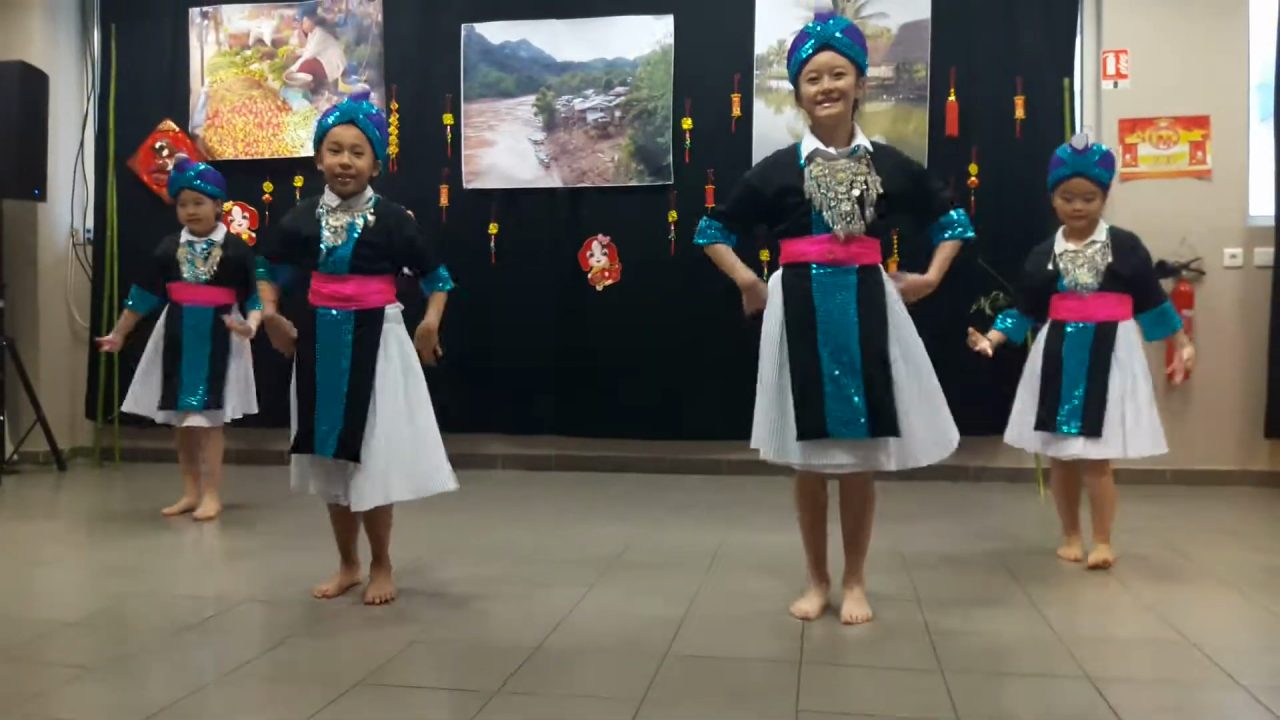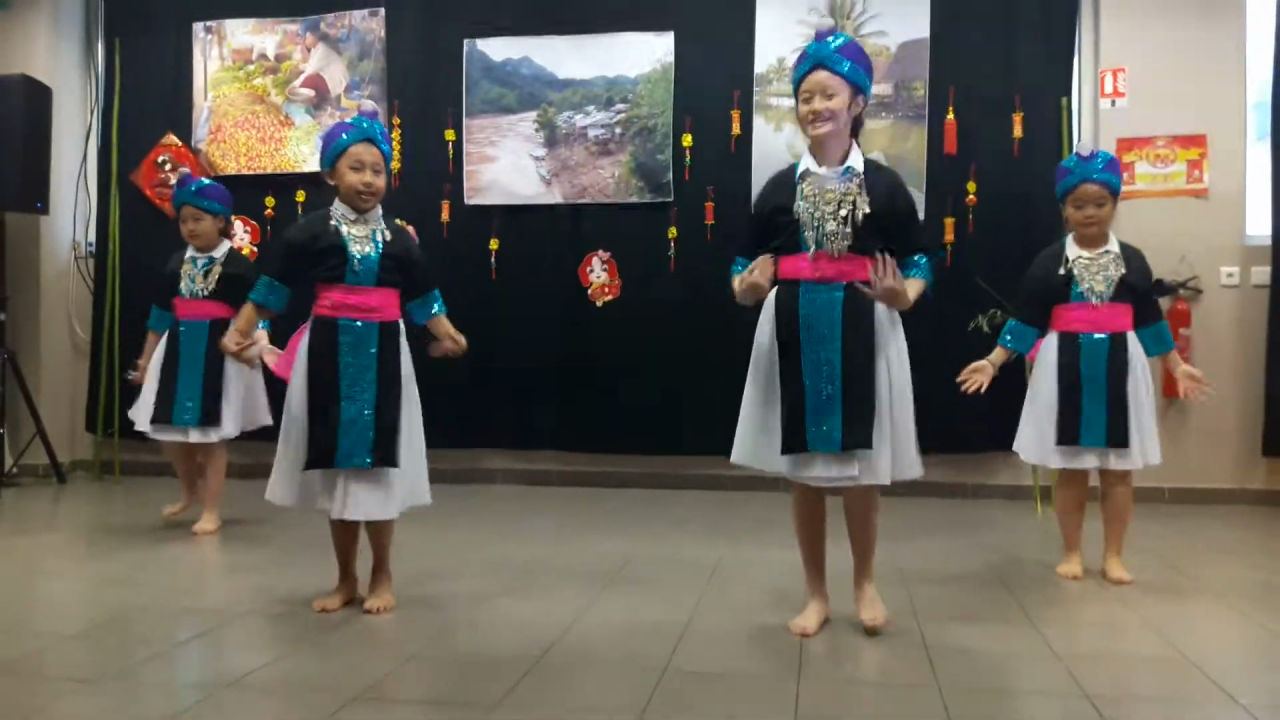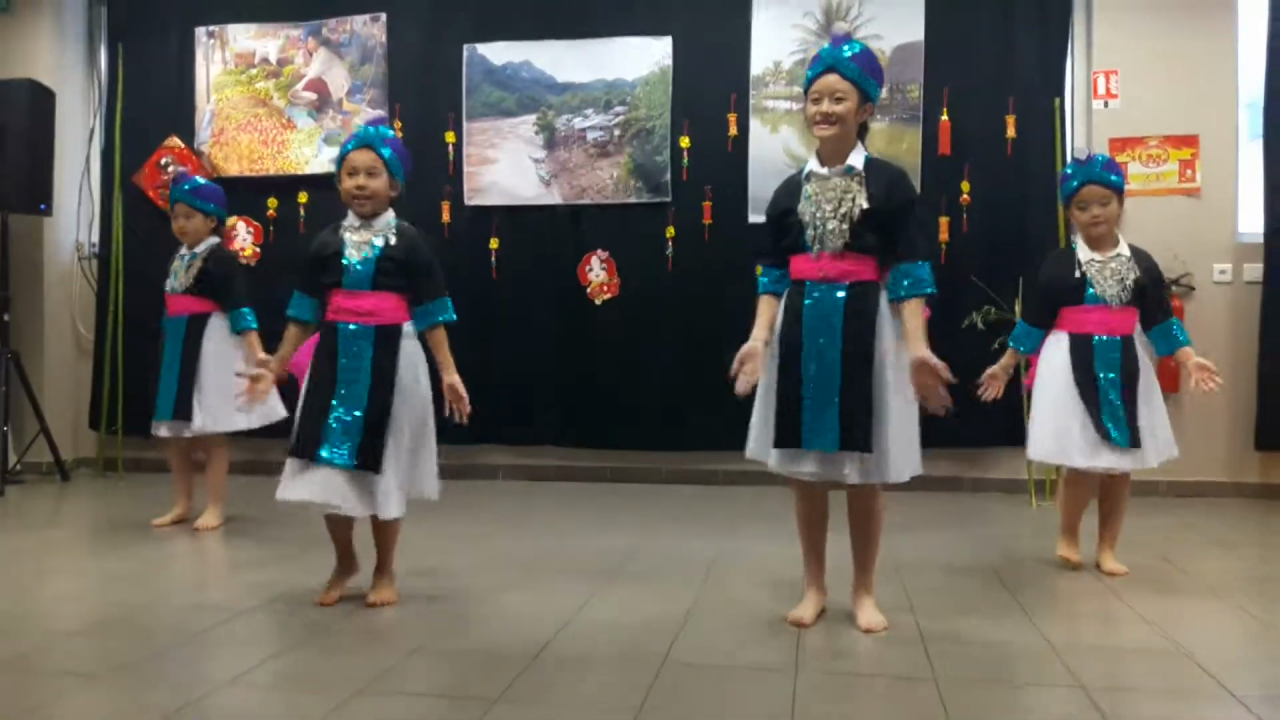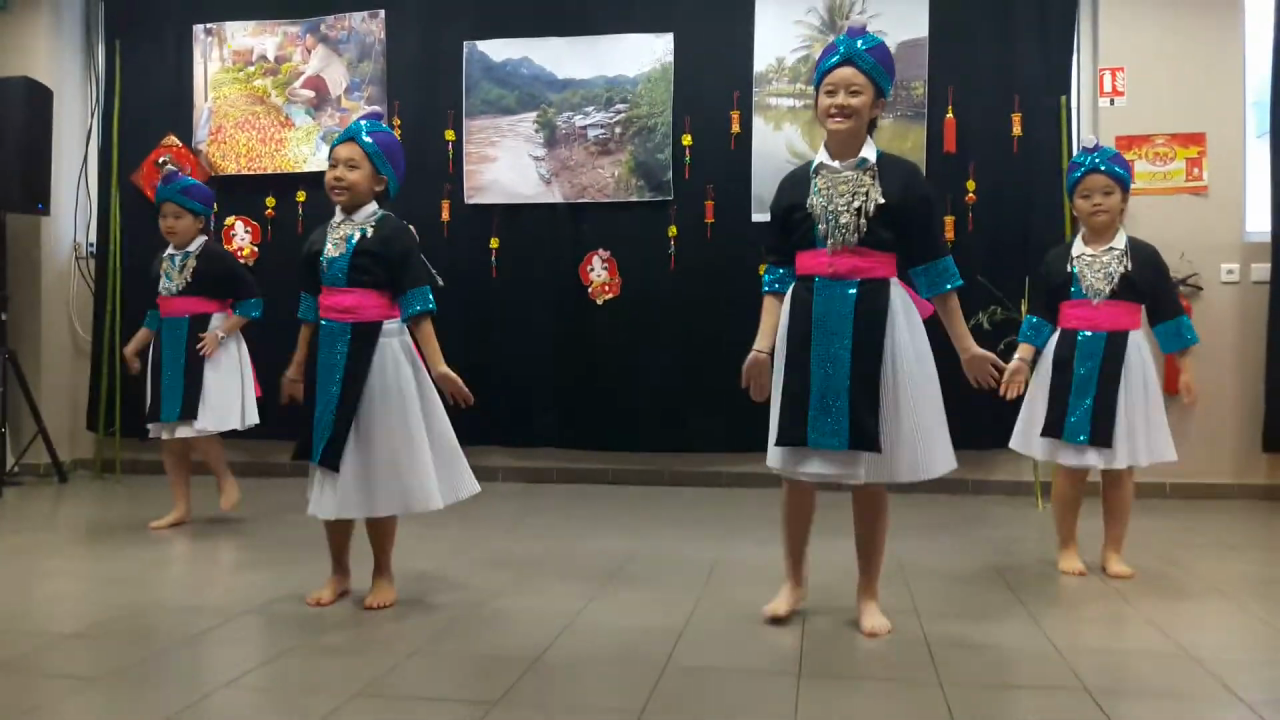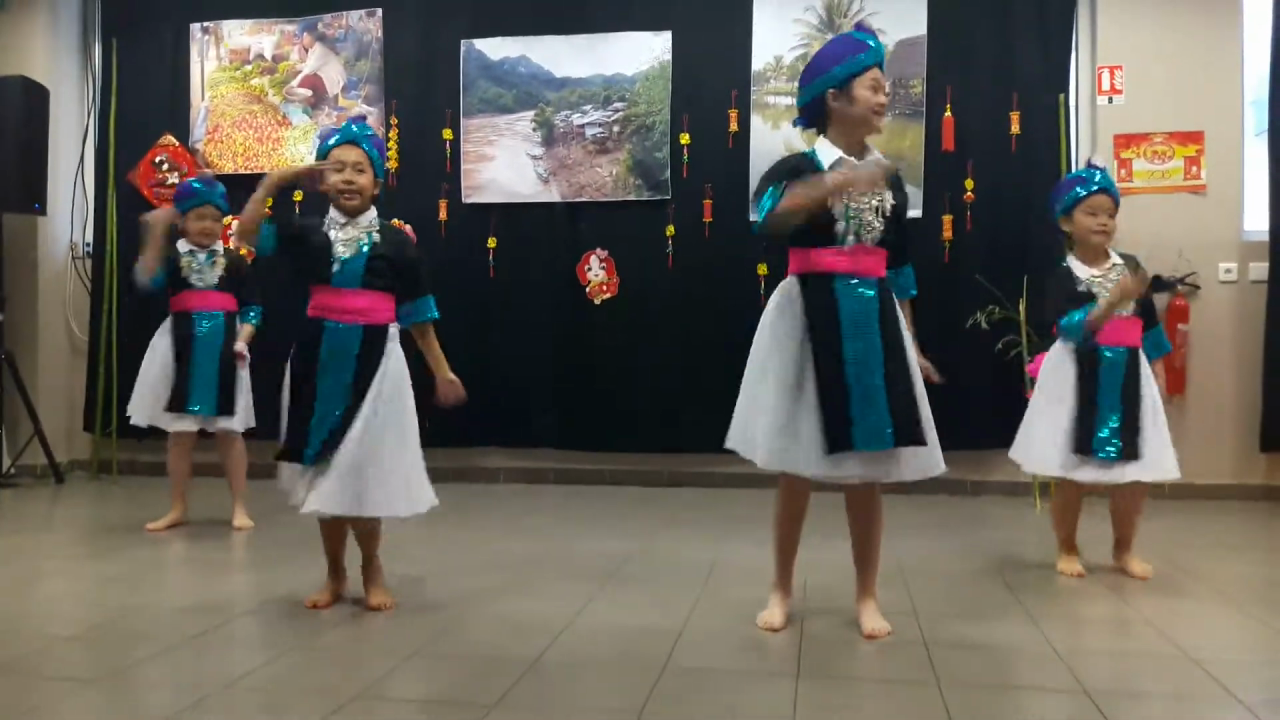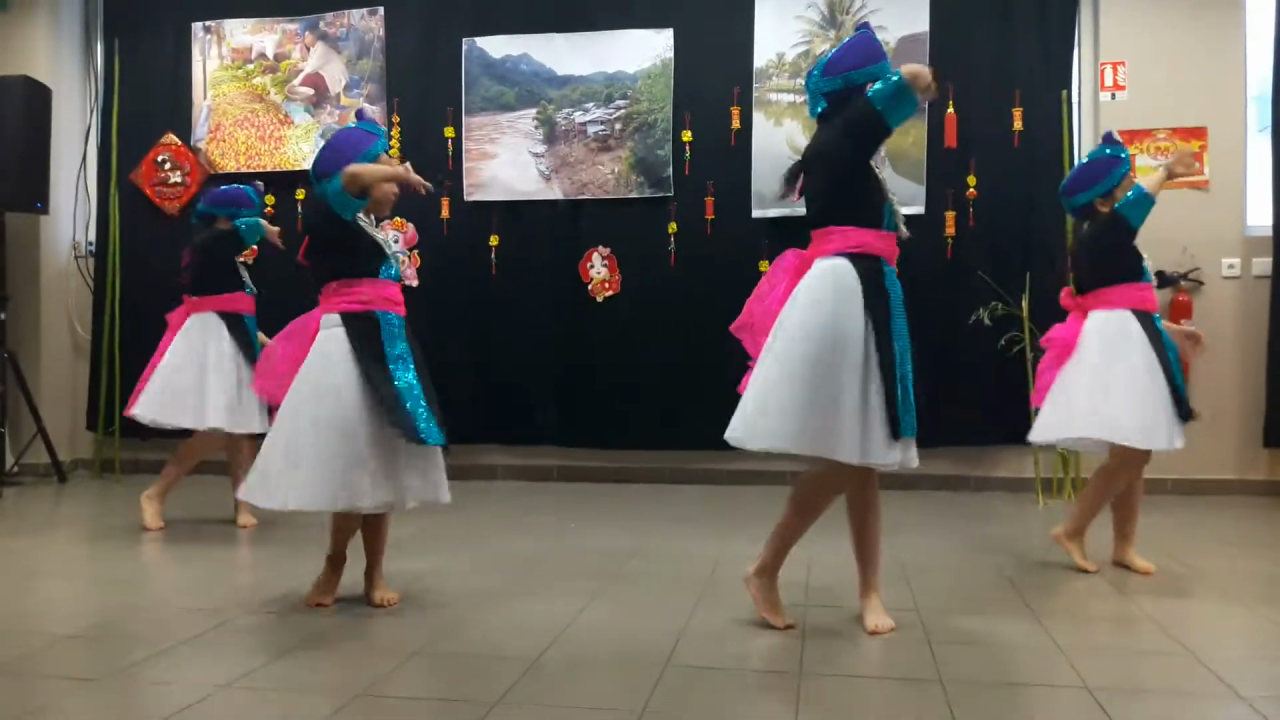
dt=0.3s
person 1, frame 1
left shoulder: (891, 164)
right shoulder: (778, 169)
left elbow: (951, 219)
right elbow: (713, 228)
left wrist: (931, 276)
right wrist: (745, 281)
left hip: (869, 310)
right hip: (800, 310)
left knee: (865, 454)
right knee: (810, 455)
left ankle: (854, 581)
right ankle: (817, 580)
person 1, frame 2
left shoulder: (884, 185)
right shoulder: (779, 188)
left elbow: (915, 261)
right elbow: (748, 264)
left wrist: (905, 294)
right wrist: (745, 287)
left hip: (860, 326)
right hip: (793, 327)
left knee: (859, 466)
right knee: (803, 470)
left ankle: (865, 581)
right ankle: (816, 595)
person 1, frame 3
left shoulder: (890, 183)
right shoulder: (790, 189)
left elbow: (908, 272)
right elbow: (773, 276)
left wrist: (917, 349)
right wrist: (757, 342)
left hip: (866, 325)
right hip: (801, 327)
left knee: (862, 469)
right knee: (802, 463)
left ankle: (864, 592)
right ankle: (816, 584)
person 1, frame 4
left shoulder: (902, 178)
right shoulder: (795, 184)
left elbow: (931, 266)
right elbow: (778, 272)
left wrist: (966, 345)
right wrist: (763, 344)
left hip: (878, 322)
right hip: (809, 323)
left knee: (870, 468)
right knee: (798, 465)
left ankle: (868, 596)
right ankle: (793, 579)
person 1, frame 5
left shoulder: (889, 178)
right shoulder: (795, 169)
right elbow: (772, 214)
left wrist: (914, 349)
right wrist: (833, 183)
left hip: (874, 319)
right hip: (810, 318)
left knee: (867, 467)
right knee: (799, 466)
left ankle: (867, 596)
right ankle: (781, 589)
person 1, frame 6
left shoulder: (850, 160)
right shoulder: (841, 140)
right elbow: (894, 89)
right wrist: (911, 76)
left hip: (864, 302)
right hip: (840, 299)
left knee: (864, 460)
right knee: (840, 458)
left ankle: (869, 592)
right ankle: (764, 571)
person 2, frame 1
left shoulder: (392, 219)
right shoulder: (301, 219)
left elbow: (434, 275)
right elbow: (269, 270)
left wrist: (431, 324)
right wrist: (270, 316)
left hip: (376, 340)
right hip: (320, 341)
left knee: (376, 456)
right knee: (331, 456)
left ankle: (381, 563)
right ankle: (348, 564)
person 2, frame 2
left shoulder: (399, 239)
right shoulder: (310, 231)
left elbow: (424, 302)
right elbow: (271, 288)
left wrist: (448, 334)
right wrist: (238, 333)
left hip: (383, 357)
right hip: (327, 353)
left knee: (377, 469)
right knee: (333, 467)
left ankle: (381, 576)
right ankle: (346, 579)
person 2, frame 3
left shoulder: (410, 243)
right shoulder: (326, 242)
left elbow: (432, 315)
right elbow: (306, 312)
left wrist: (449, 375)
right wrist: (276, 366)
left hip: (391, 360)
right hip: (337, 360)
left knee: (383, 469)
right knee: (326, 469)
left ankle: (384, 573)
right ankle: (345, 562)
person 2, frame 4
left shoulder: (392, 233)
right shoulder: (319, 240)
left elbow: (415, 305)
right elbow: (311, 310)
left wrist: (437, 366)
right wrist: (297, 367)
left hip: (379, 354)
right hip: (332, 357)
left knee: (378, 466)
right knee: (333, 464)
left ankle: (383, 574)
right ankle: (339, 572)
person 2, frame 5
left shoulder: (395, 240)
right shoulder: (309, 234)
left elbow: (418, 311)
right elbow: (249, 229)
left wrist: (441, 369)
right wrist: (271, 181)
left hip: (374, 358)
right hip: (320, 353)
left knee: (361, 469)
right knee: (325, 468)
left ankle: (372, 572)
right ankle: (335, 573)
person 2, frame 6
left shoulder: (382, 238)
right shoulder: (331, 220)
right elbow: (350, 177)
right wrist: (398, 173)
left hip: (390, 350)
right hip: (348, 346)
left knee: (385, 467)
right knee: (355, 462)
left ankle: (375, 573)
right ankle: (334, 564)
person 3, frame 1
left shoulder: (1126, 246)
right shoulder: (1043, 256)
left elbow: (1151, 302)
right elbow: (1026, 312)
left wrist: (1180, 345)
right wrist: (992, 338)
left hip: (1111, 354)
right hip: (1059, 355)
left knee: (1097, 456)
right knee: (1062, 454)
left ankle: (1102, 540)
right ankle: (1071, 536)
person 3, frame 2
left shoulder: (1132, 260)
right shoulder: (1049, 262)
left elbow: (1149, 320)
right elbow: (1027, 321)
left wrist: (1176, 366)
right wrist: (993, 362)
left hip: (1118, 365)
right hip: (1065, 366)
left knee: (1118, 469)
right knee: (1071, 468)
left ankle: (1114, 556)
right ankle: (1072, 553)
person 3, frame 3
left shoulder: (1142, 263)
right shoulder: (1058, 265)
left elbow: (1159, 319)
right elbow: (1034, 321)
left wrist: (1191, 359)
right wrist: (1005, 364)
left hip: (1125, 367)
right hip: (1073, 366)
left knee: (1120, 467)
right knee: (1084, 464)
left ankle: (1107, 548)
right ankle: (1067, 535)
person 3, frame 4
left shoulder: (1143, 256)
right shoulder: (1058, 259)
left elbow: (1168, 314)
right elbow: (1040, 316)
left wrist: (1185, 366)
right wrist: (1022, 359)
left hip: (1122, 362)
right hip: (1069, 363)
left knee: (1118, 464)
right knee: (1070, 462)
left ankle: (1113, 551)
right ankle: (1067, 546)
person 3, frame 5
left shoulder: (1132, 270)
right shoulder: (1063, 278)
left elbow: (1149, 325)
right elbow: (1068, 329)
left wrist: (1156, 374)
right wrist: (1108, 303)
left hip: (1128, 380)
right hip: (1079, 381)
left knee: (1131, 477)
right knee: (1072, 475)
left ankle: (1124, 550)
right ankle: (1067, 548)
person 3, frame 6
left shoulder: (1115, 244)
right shoulder: (1099, 238)
right elbow: (1133, 207)
left wrist: (1168, 329)
right wrist: (1166, 173)
left hip: (1131, 347)
right hip: (1115, 349)
left knee: (1136, 455)
right knee: (1128, 453)
left ankle: (1124, 547)
right ankle: (1071, 530)
person 4, frame 1
left shoulder: (236, 249)
right shoulder: (168, 248)
left elbow: (255, 296)
right elbow: (144, 293)
left wrist: (250, 324)
right wrist: (118, 334)
left hip: (218, 337)
right hip: (177, 334)
left knee: (209, 419)
right knee: (181, 419)
left ankle: (212, 495)
right ankle: (192, 492)
person 4, frame 2
left shoulder: (237, 265)
right shoulder: (177, 264)
right elbow: (161, 314)
left wrist: (261, 344)
right wrist: (146, 359)
left hip: (219, 354)
right hip: (178, 351)
left knee: (211, 435)
right knee: (169, 430)
left ankle: (211, 511)
right ankle: (190, 493)
person 4, frame 3
left shoulder: (222, 260)
right shoulder: (179, 259)
left elbow: (239, 311)
left wrist: (254, 354)
right wrist: (168, 347)
left hip: (212, 348)
right hip: (178, 348)
left knee: (209, 431)
right knee: (172, 429)
left ankle: (215, 508)
right ankle: (183, 504)
person 4, frame 4
left shoulder: (216, 257)
right shoulder: (163, 261)
left elbow: (252, 301)
left wrist: (221, 332)
right wrist: (135, 345)
left hip: (205, 349)
right hip: (170, 349)
left knee: (197, 428)
right knee: (168, 432)
left ankle: (227, 479)
right ankle: (181, 507)
person 4, frame 5
left shoulder: (234, 261)
right shoulder: (174, 256)
left elbow: (251, 308)
right elbow: (147, 281)
left wrist: (242, 341)
right wrist: (154, 235)
left hip: (223, 348)
right hip: (184, 346)
left knee: (227, 429)
right knee: (180, 430)
left ankle: (239, 506)
right ankle: (178, 507)
person 4, frame 6
left shoulder: (232, 261)
right shoulder: (209, 245)
right elbow: (251, 228)
left wrist: (261, 339)
right wrist: (267, 230)
left hip: (234, 346)
right hip: (210, 343)
left knee: (242, 431)
right knee: (216, 430)
left ankle: (243, 504)
right ankle: (155, 494)
